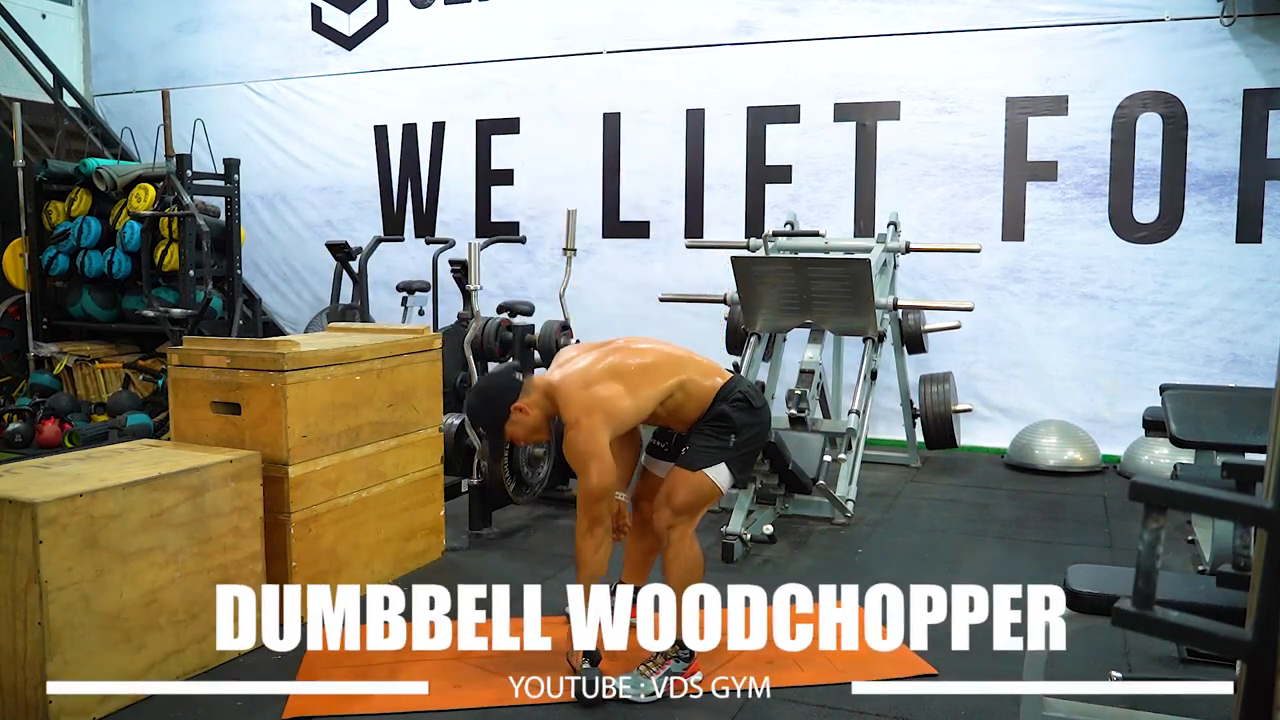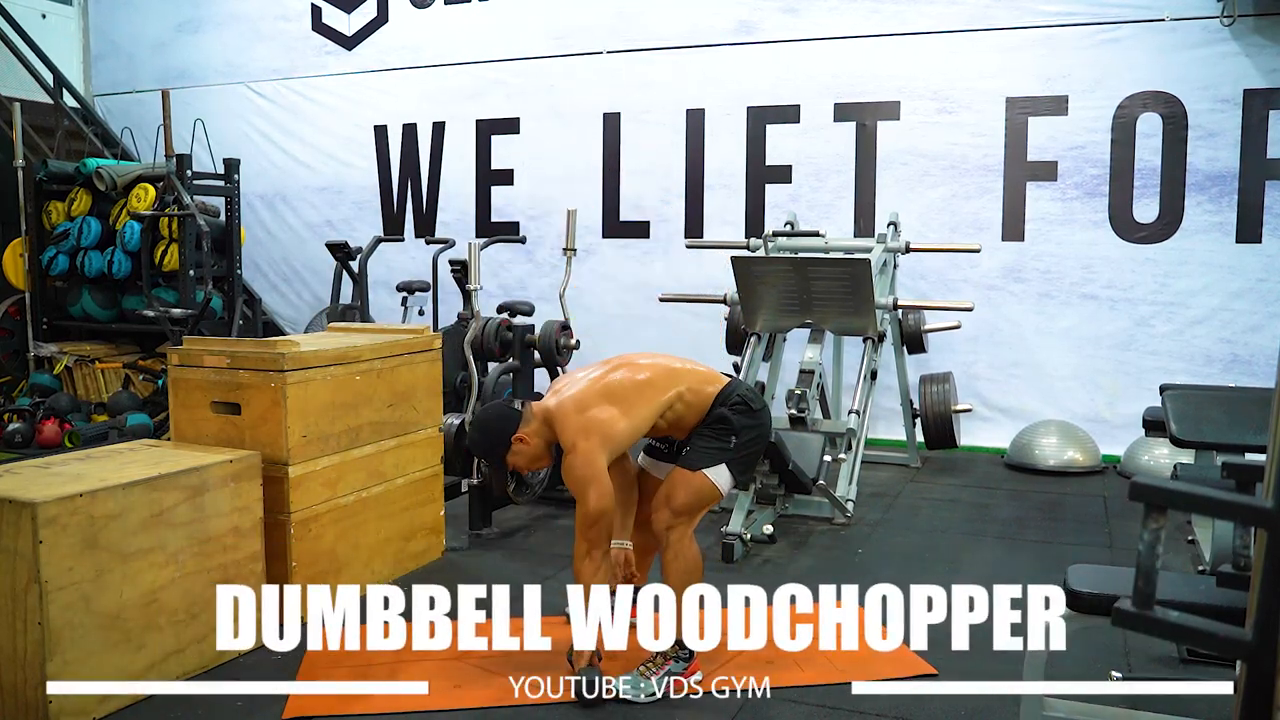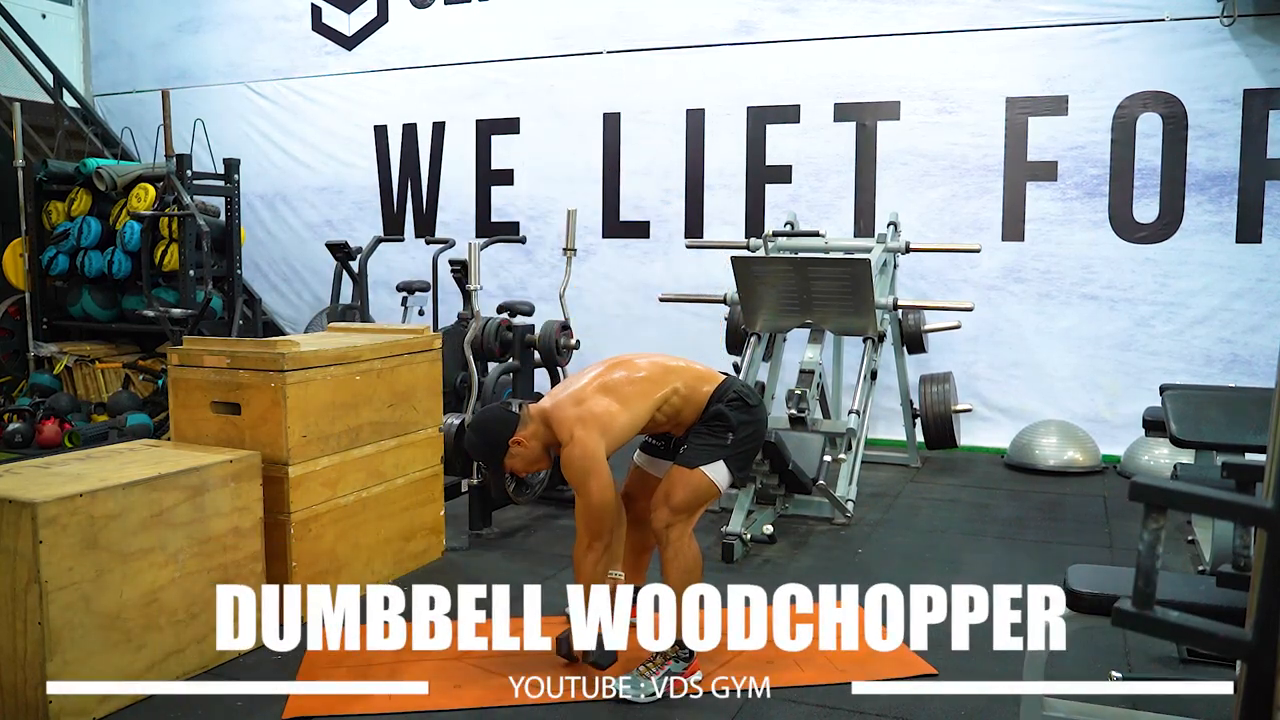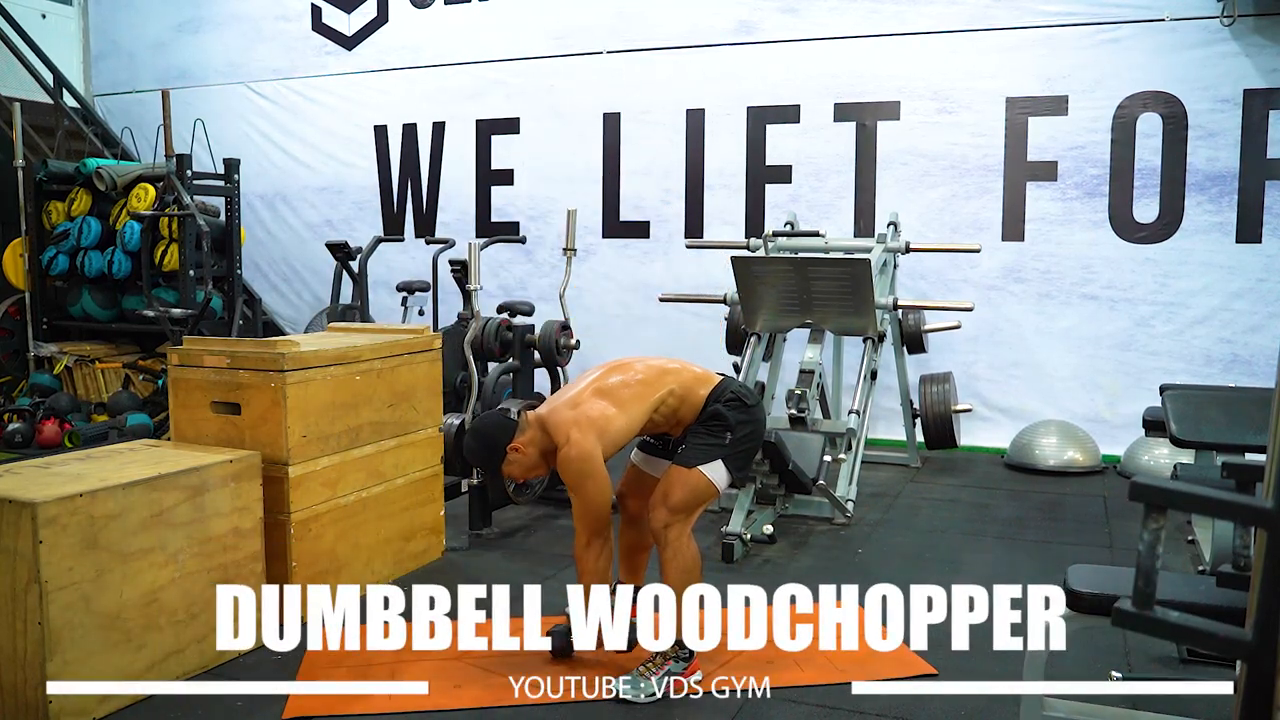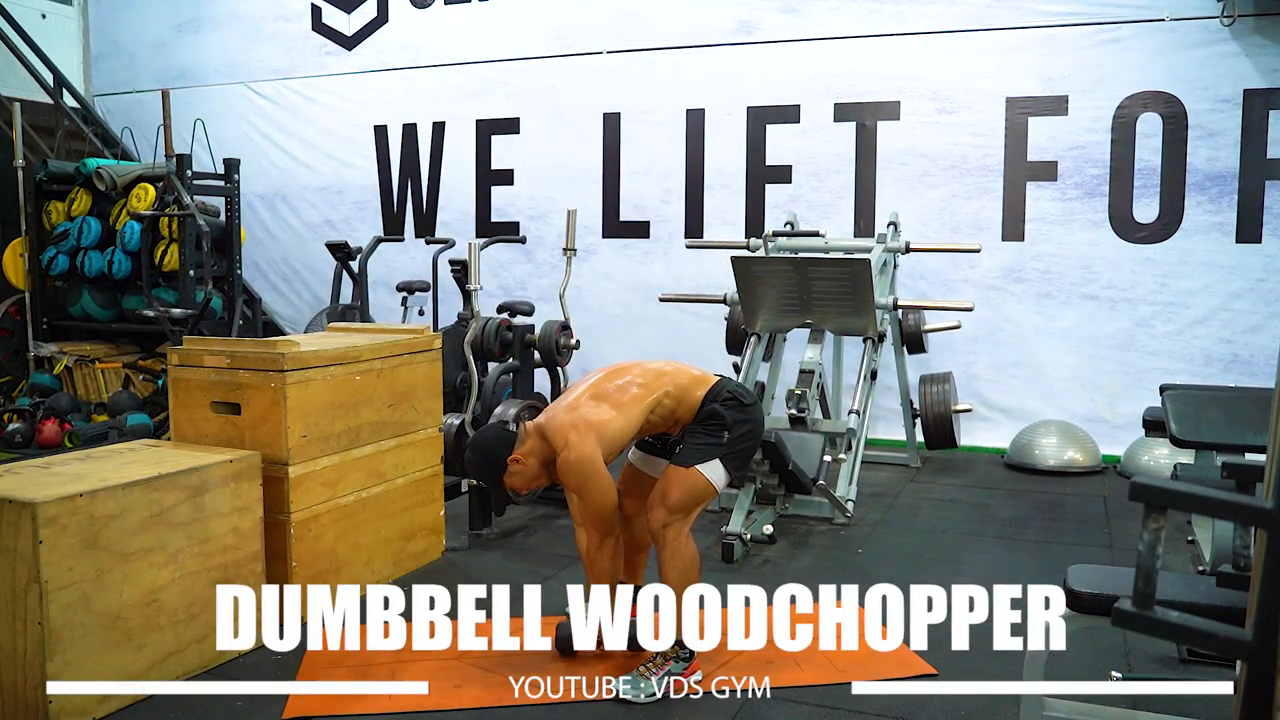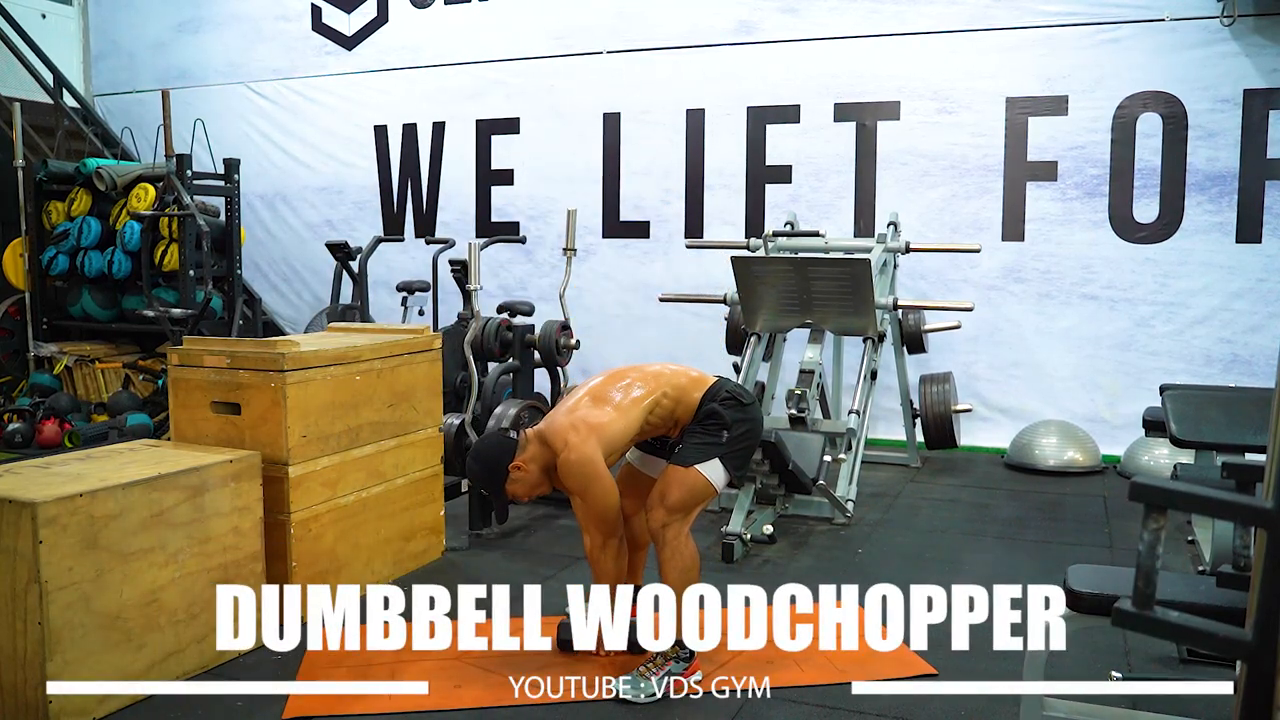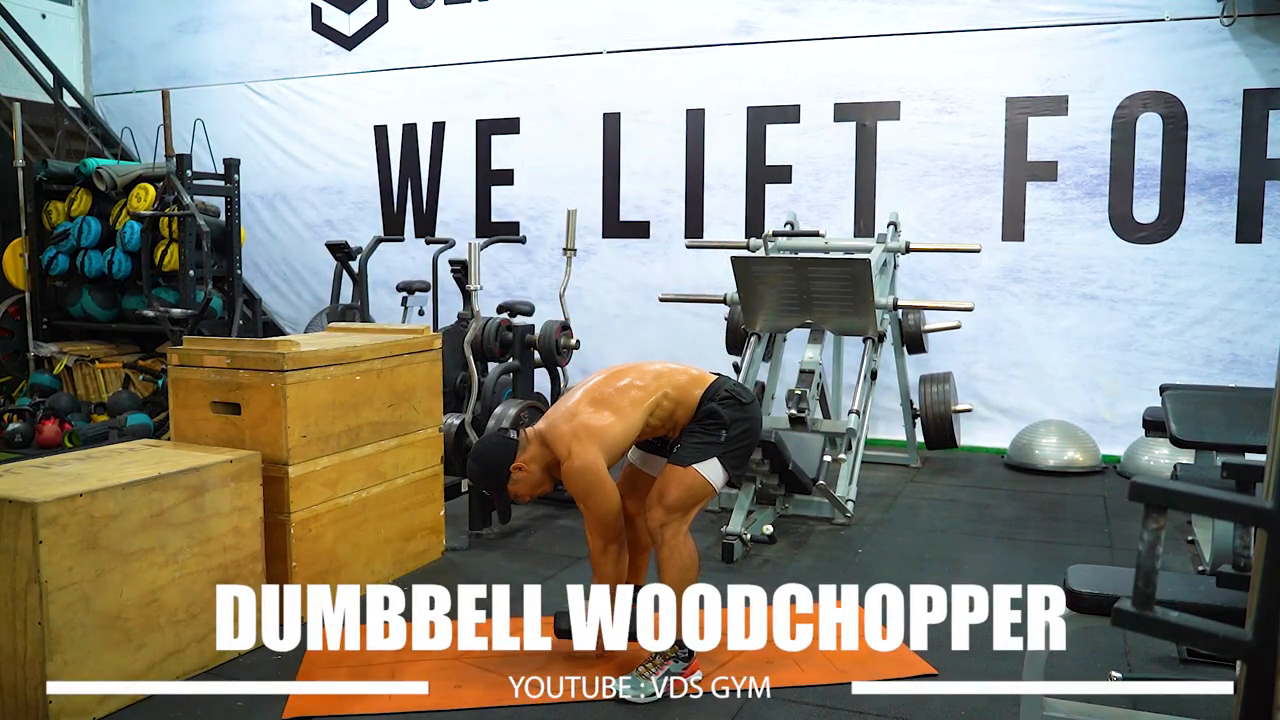
dt=0.2s
person 1, frame 1
left shoulder: (583, 420)
right shoulder: (563, 367)
left elbow: (593, 527)
right wrist: (619, 494)
left hip: (737, 411)
right hip: (697, 407)
left knee: (671, 517)
right knee: (643, 505)
left ankle: (680, 656)
person 1, frame 2
left shoulder: (581, 448)
right shoulder: (559, 397)
left elbow: (591, 550)
right wrist: (622, 543)
left hip: (737, 415)
right hip: (695, 411)
left knee: (669, 519)
right knee: (643, 504)
left ankle: (680, 656)
person 1, frame 3
left shoulder: (577, 443)
right shoulder: (554, 407)
left elbow: (593, 542)
right elbow: (608, 507)
right wrist: (614, 575)
left hip: (732, 412)
right hip: (690, 410)
left knee: (669, 518)
right knee: (635, 502)
left ankle: (680, 655)
person 1, frame 4
left shoulder: (574, 446)
right shoulder: (551, 419)
left elbow: (594, 539)
right elbow: (588, 522)
left hip: (730, 413)
right hip: (688, 411)
left knee: (667, 517)
right knee: (632, 501)
left ankle: (680, 655)
person 1, frame 5
left shoulder: (573, 453)
right shoulder: (549, 431)
left elbow: (605, 538)
right elbow: (586, 529)
left hip: (728, 413)
right hip: (685, 413)
left knee: (665, 517)
right knee: (628, 503)
left ankle: (680, 655)
person 1, frame 6
left shoulder: (574, 455)
right shoulder: (550, 437)
left elbow: (607, 538)
right elbow: (594, 531)
left hip: (727, 413)
right hip: (686, 413)
left knee: (665, 517)
right knee: (627, 502)
left ankle: (681, 654)
person 1, frame 7
left shoulder: (577, 459)
right shoulder: (548, 432)
left elbow: (610, 542)
right elbow: (598, 523)
left hip: (726, 411)
right hip: (685, 411)
left knee: (663, 517)
right knee: (629, 504)
left ankle: (680, 656)
